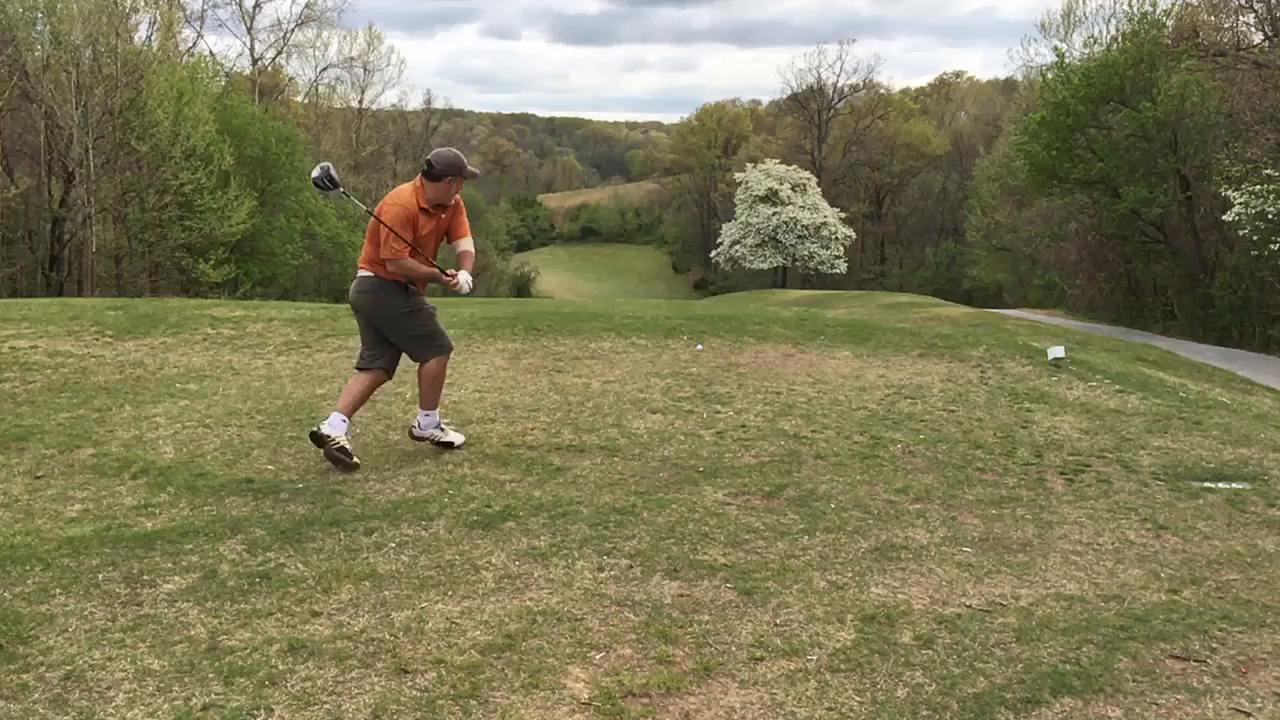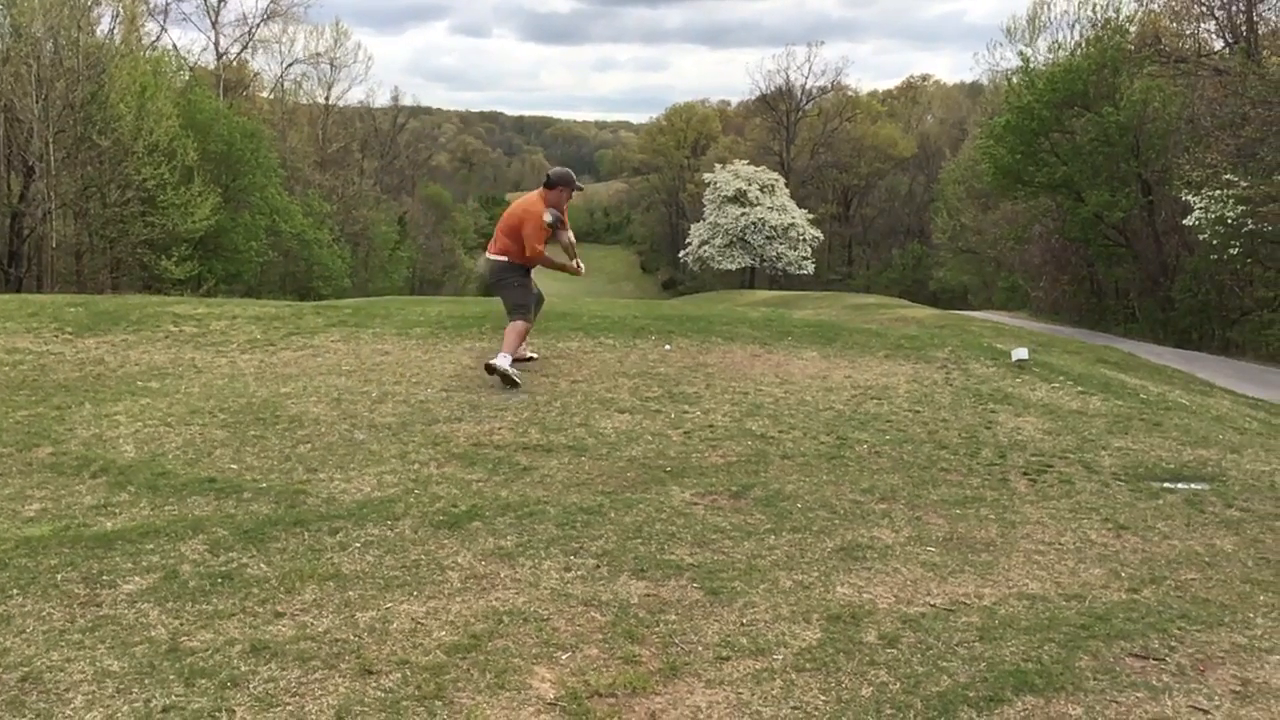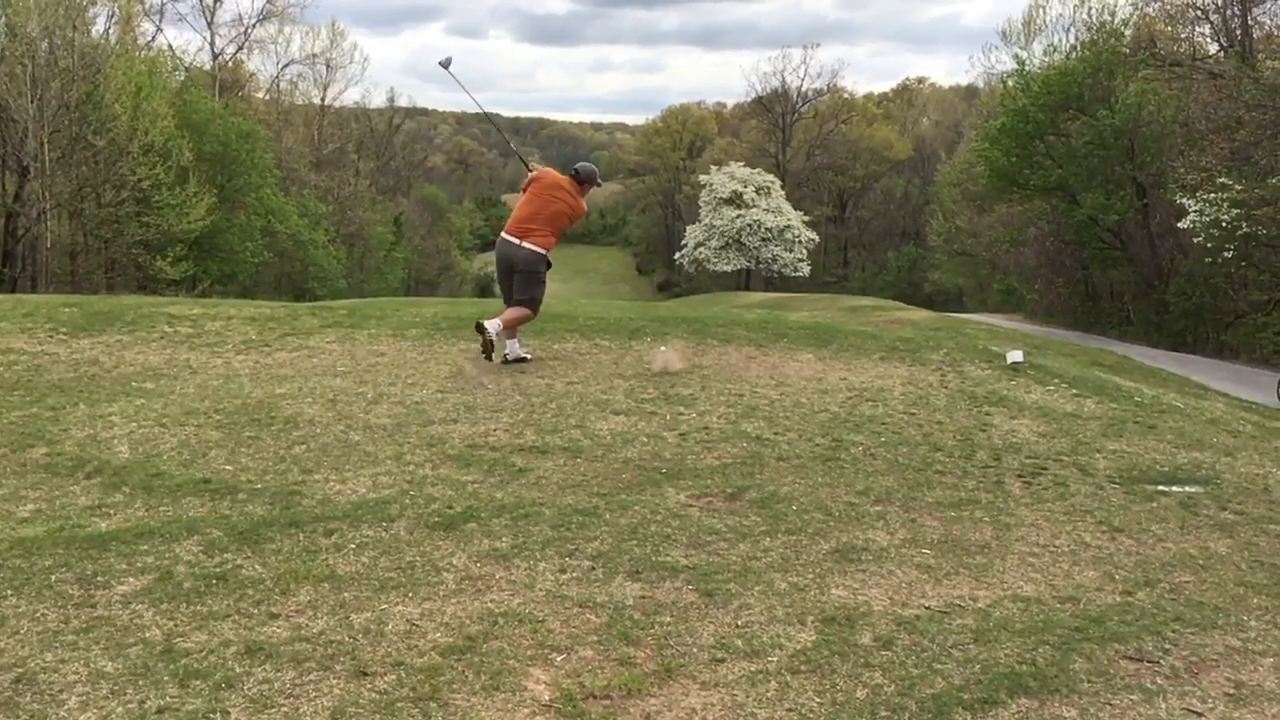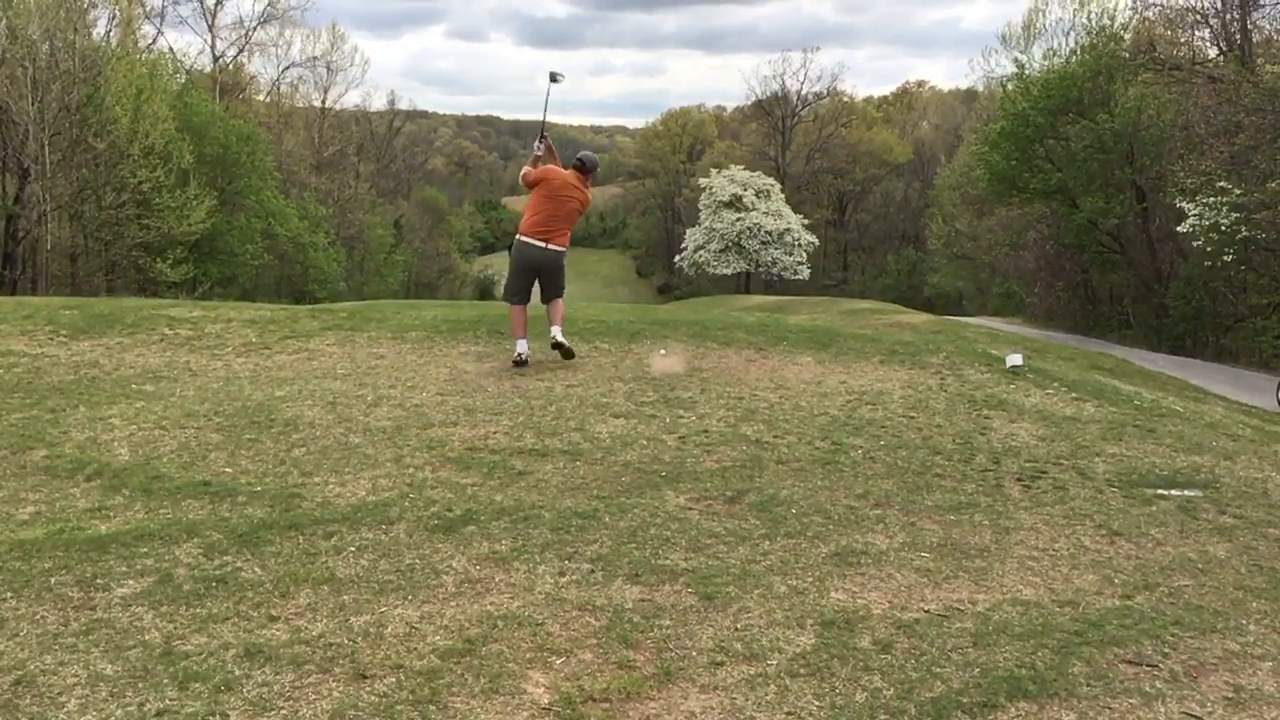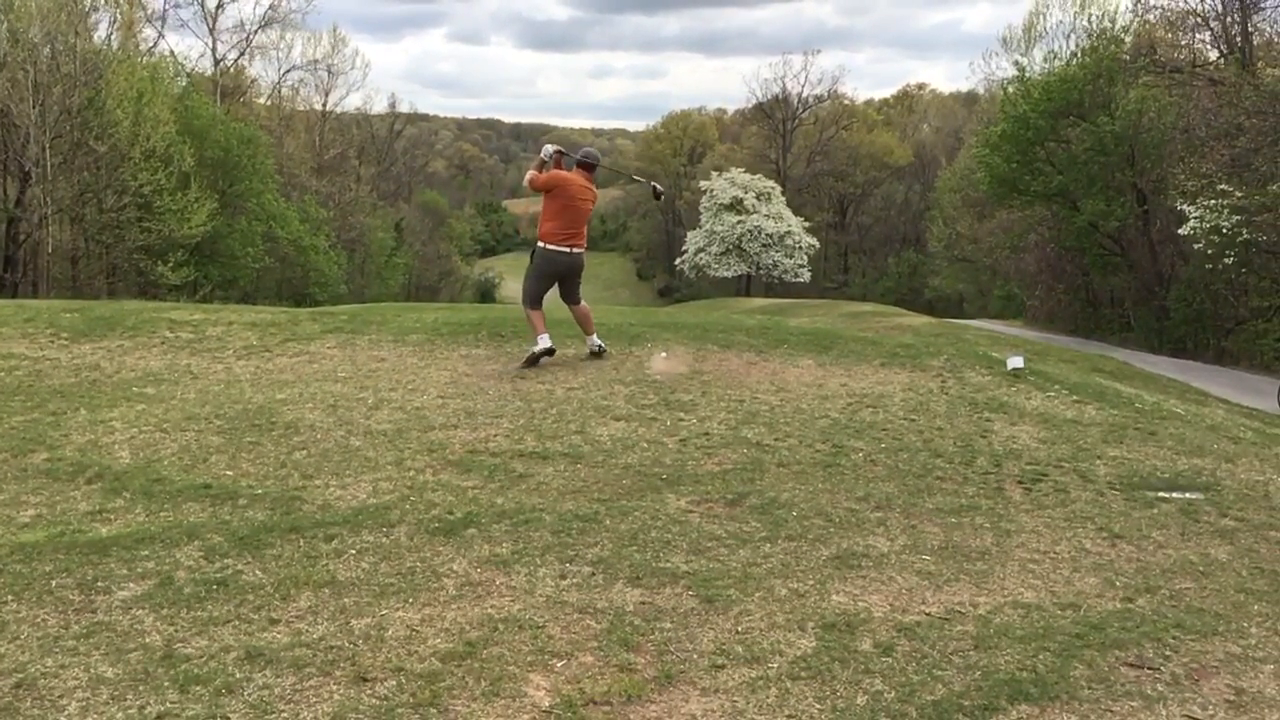
dt=1s
person 1, frame 1
left shoulder: (450, 202)
right shoulder: (401, 205)
left elbow: (463, 241)
right elbow: (395, 263)
left wrist: (465, 270)
right wrist: (439, 277)
right hip: (385, 290)
left knee: (375, 367)
right knee: (437, 351)
left ankle: (334, 431)
right ankle: (428, 424)
person 1, frame 2
left shoulder: (551, 205)
right shoulder: (536, 213)
left elbow: (564, 230)
right elbow: (535, 254)
left wrist: (570, 247)
right wrist: (567, 267)
left hip: (499, 262)
right hip: (508, 267)
left knee: (532, 301)
right knee: (522, 315)
left ankle: (516, 350)
right ankle: (502, 362)
person 1, frame 3
left shoulder: (547, 176)
right shoulder: (579, 208)
left elbow: (525, 188)
left hip: (506, 244)
right hip: (532, 255)
left knee: (511, 302)
right knee: (528, 308)
left ankle: (512, 349)
right ankle: (493, 325)
person 1, frame 4
left shoulder: (550, 173)
right shoulder: (585, 196)
left elbow: (524, 177)
left wrist: (537, 153)
right wrist: (550, 150)
left hip: (525, 246)
right hip: (555, 253)
left knee: (517, 299)
right knee: (554, 297)
left ankle: (521, 349)
right ankle: (557, 333)
person 1, frame 5
left shoulder: (560, 179)
right shoulder: (591, 192)
left elbow: (529, 181)
left wrist: (543, 158)
right wrist: (557, 162)
left hip: (549, 253)
right hip: (576, 256)
left knee: (531, 299)
right knee: (574, 299)
left ankle: (543, 342)
right ankle: (594, 342)
